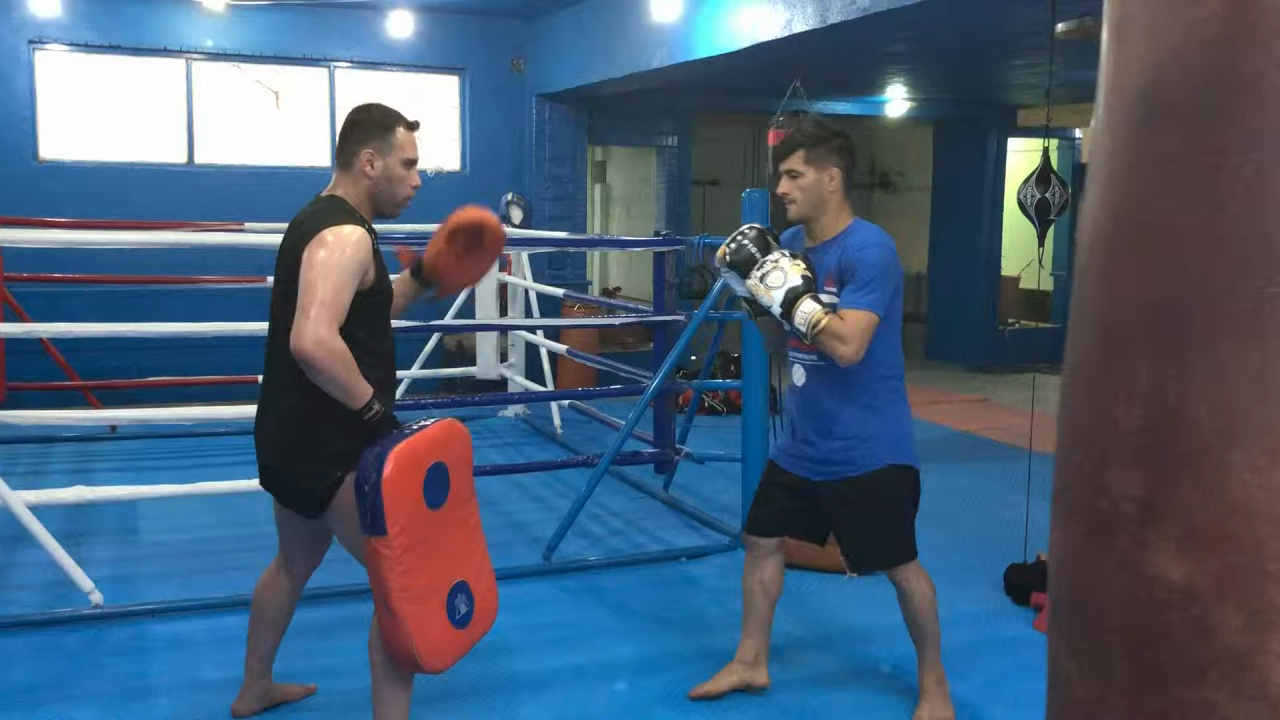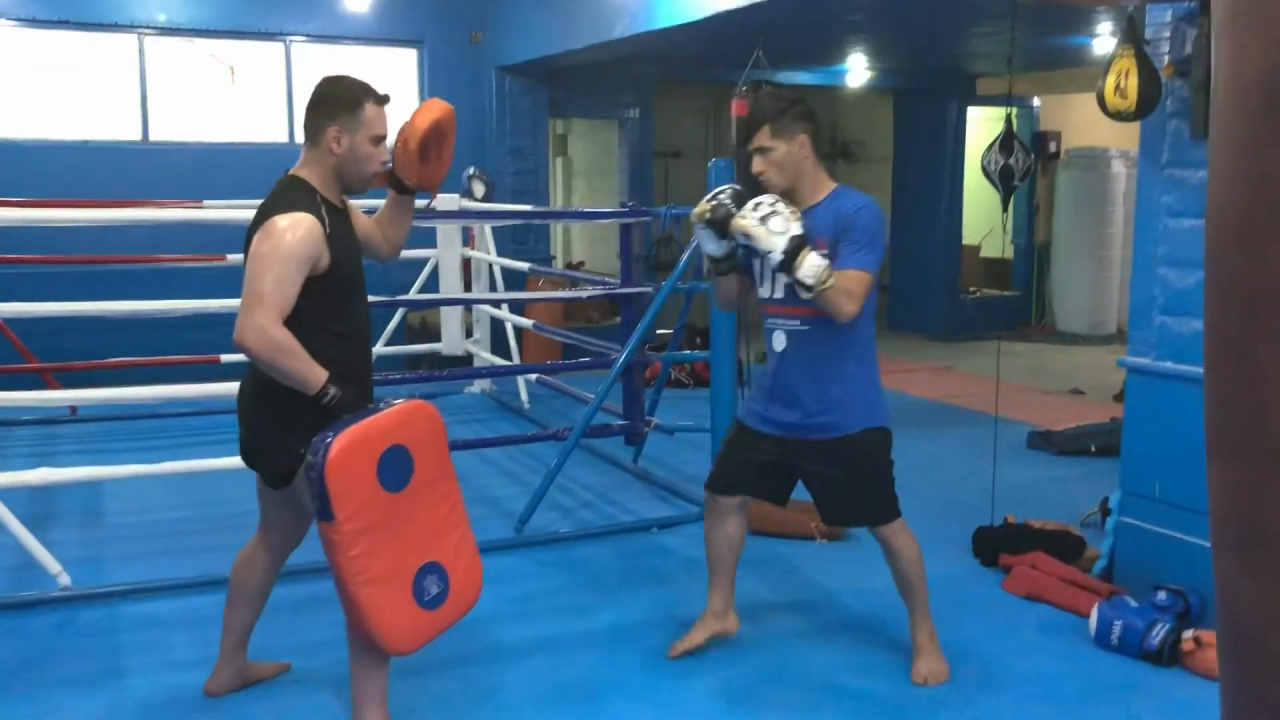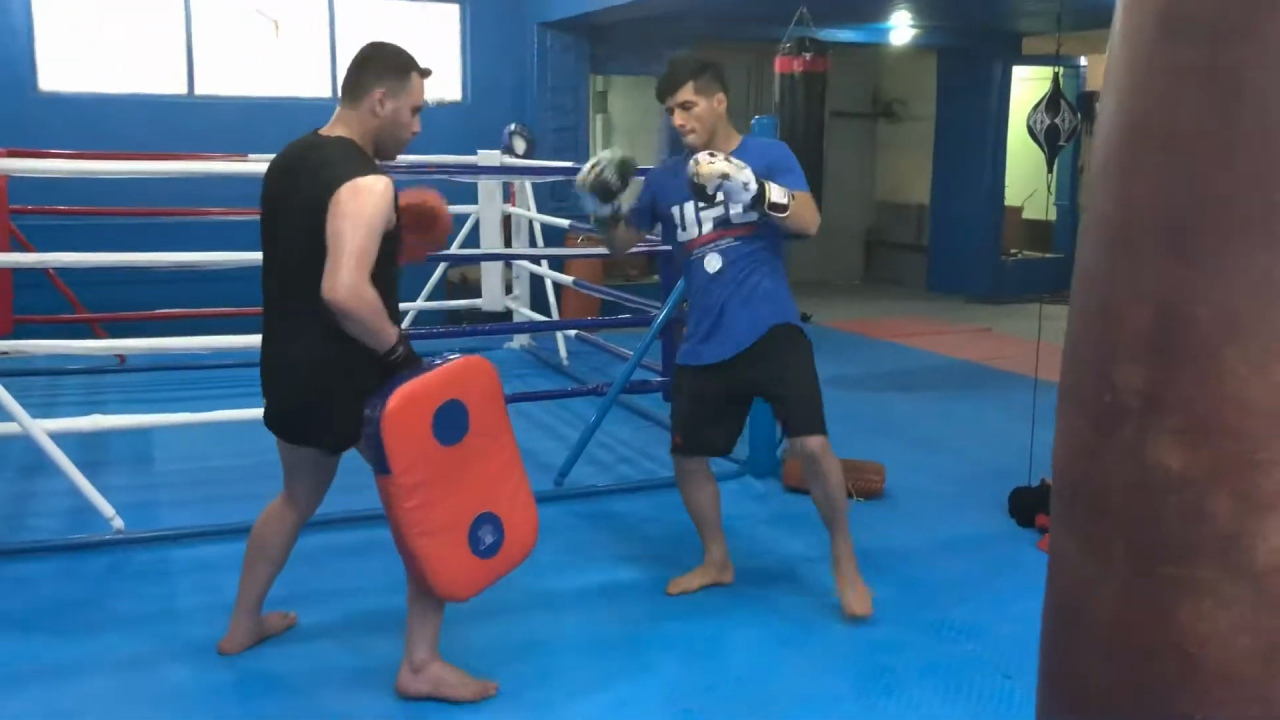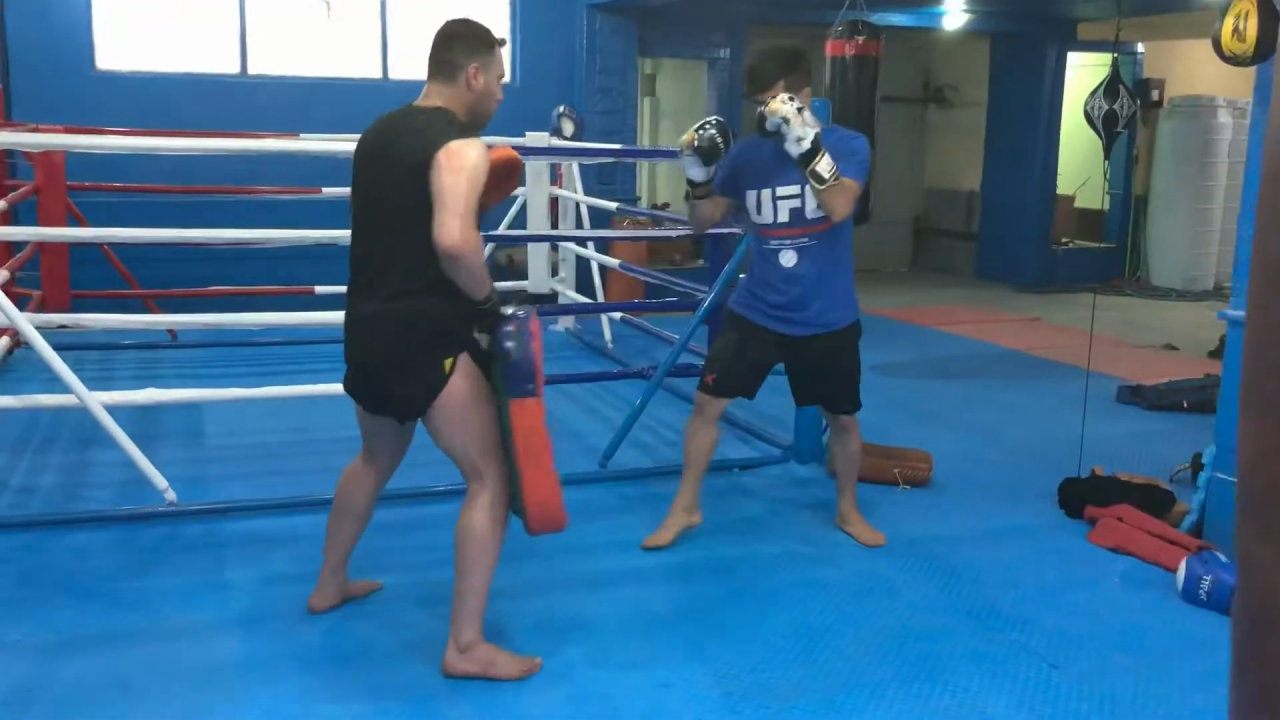
dt=1s
person 1, frame 1
left shoulder: (320, 220)
right shoulder: (345, 235)
right elbow: (314, 341)
left wrist: (421, 275)
right wrist: (375, 410)
left hip: (291, 433)
right hip: (327, 443)
left knee: (294, 561)
person 1, frame 2
left shoulder: (327, 203)
right shoulder: (295, 222)
left elbow: (384, 243)
right elbow: (255, 332)
left wrist: (405, 184)
right wrist: (333, 393)
left hip: (291, 417)
right hip: (305, 420)
left knee: (277, 538)
left ankle: (229, 665)
person 1, frame 3
left shoulder: (290, 160)
right shoulder: (366, 183)
right elbow: (344, 292)
right wrist: (398, 350)
left hip: (287, 367)
right hip: (346, 372)
left knee: (298, 498)
left ankle: (243, 624)
right ankle: (421, 667)
person 1, frame 4
left shoulder: (376, 135)
right shoulder: (461, 146)
right elbow: (453, 241)
right wrist: (485, 298)
left hip: (368, 329)
right hip: (430, 336)
left knee: (376, 459)
right knee: (489, 479)
left ankle: (330, 583)
right ankle: (467, 645)
person 2, frame 1
left shoulder: (870, 250)
right shoulder: (790, 242)
left elbow: (847, 346)
left wrist: (788, 293)
right wrist: (751, 289)
left hip: (869, 450)
right hip: (803, 443)
left knee: (900, 565)
right knee: (761, 541)
right ankle: (750, 662)
person 2, frame 2
left shoulder: (857, 212)
right shoulder: (764, 214)
left elbow: (844, 304)
right elbow: (729, 297)
left wrist: (787, 245)
right wrist: (716, 246)
left hip: (844, 413)
right hip: (772, 406)
left knee: (885, 523)
right knee: (722, 497)
left ankle: (924, 634)
right ankle: (719, 612)
person 2, frame 3
left shoulder: (768, 154)
right shoulder: (665, 179)
left elbow: (808, 222)
right elbow: (620, 244)
left wrist: (744, 183)
right wrist: (601, 203)
left hip: (770, 330)
right hip: (703, 346)
left knee: (812, 445)
right knee: (688, 458)
left ankle: (845, 564)
right ankle: (716, 560)
person 2, frame 4
left shoulder: (849, 145)
right shoulder: (747, 152)
left elbow: (839, 208)
right elbow: (704, 223)
left wrist: (804, 140)
right wrist: (699, 173)
left hip: (828, 318)
right hip: (756, 312)
left knee: (844, 417)
right knee: (708, 402)
left ankle: (848, 510)
right ankle: (685, 507)
